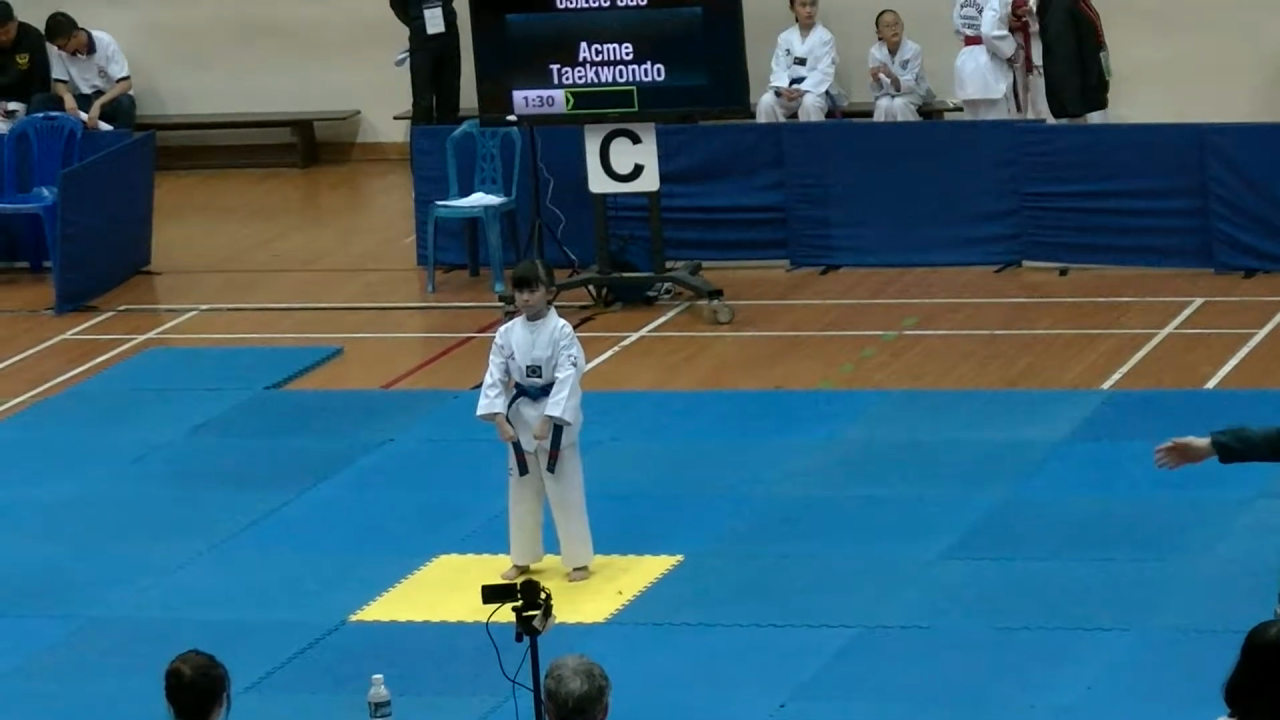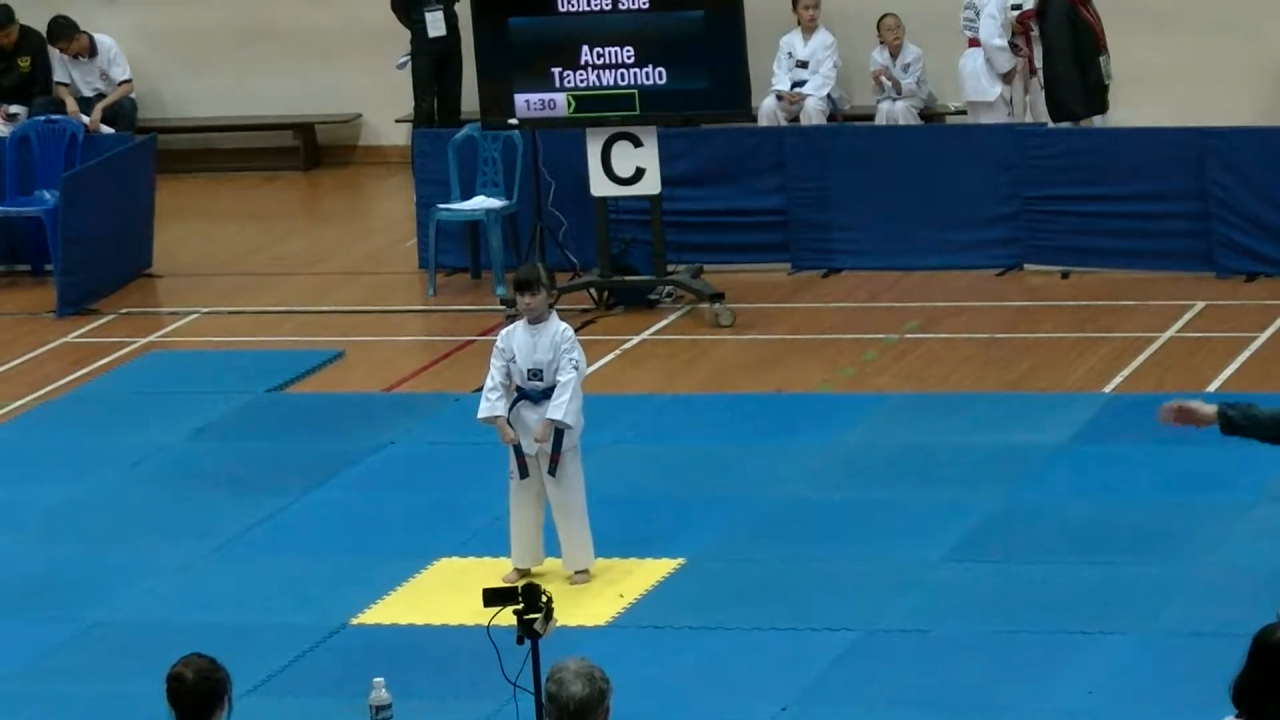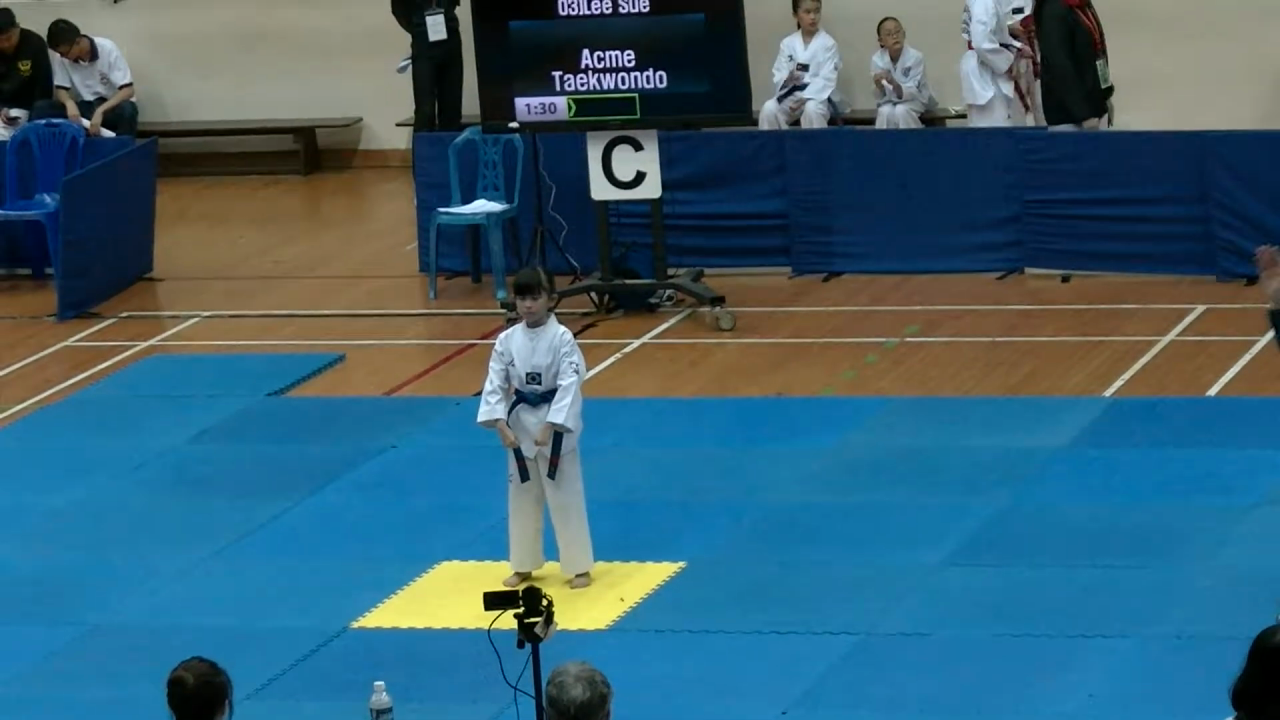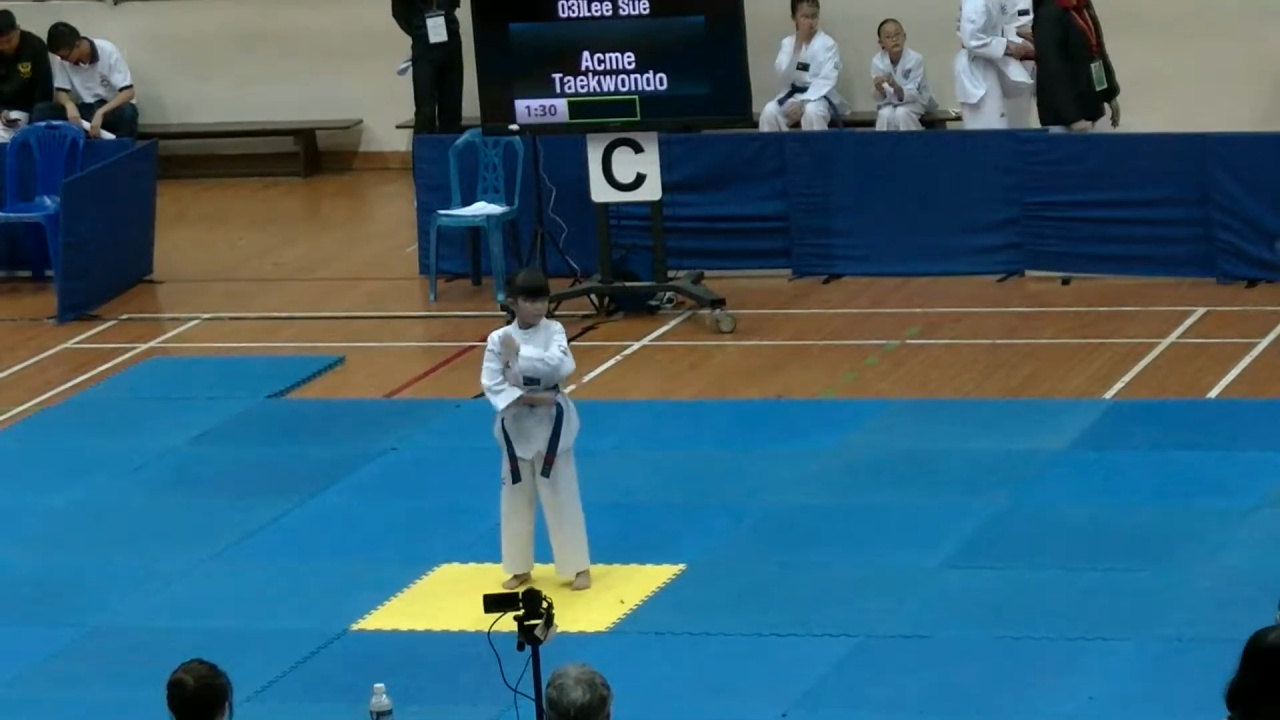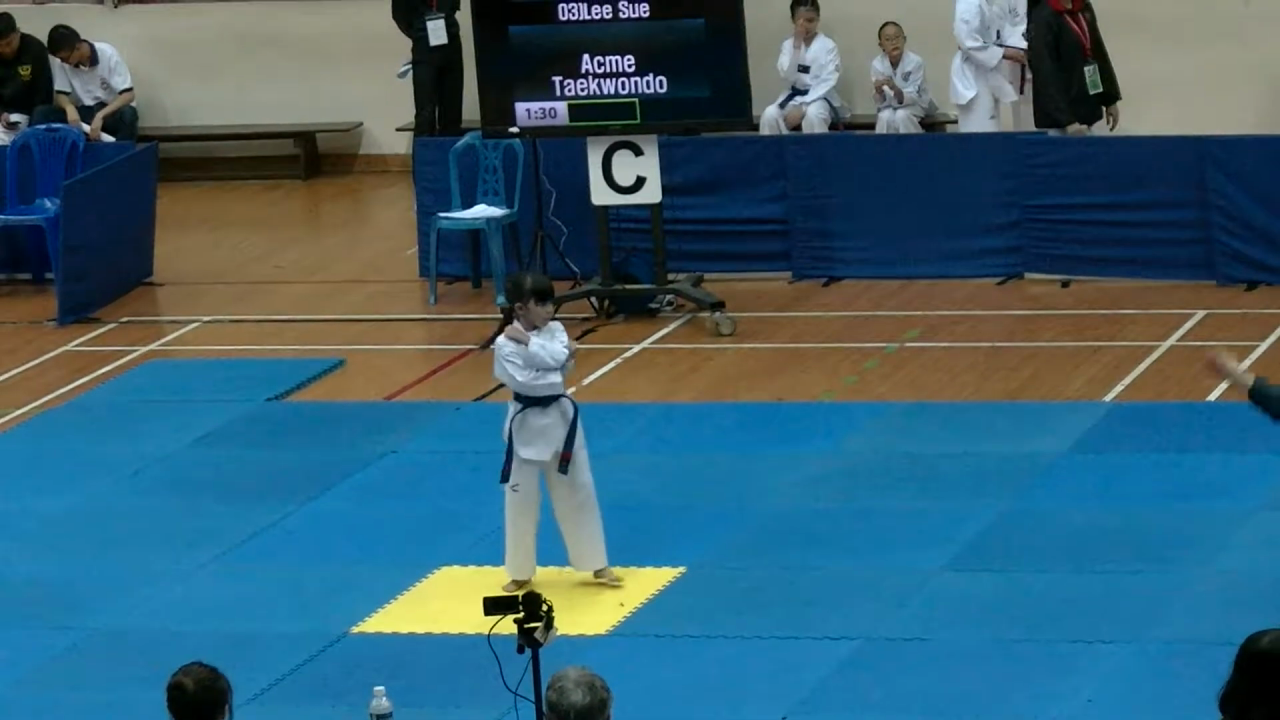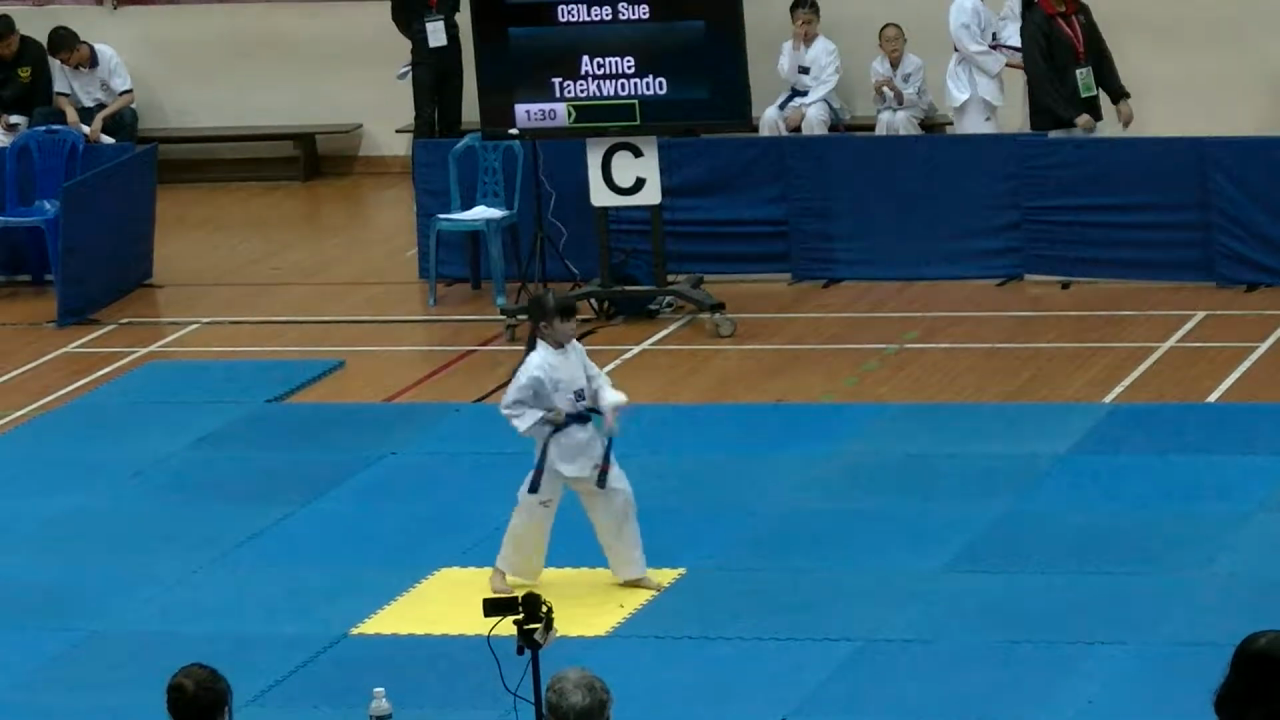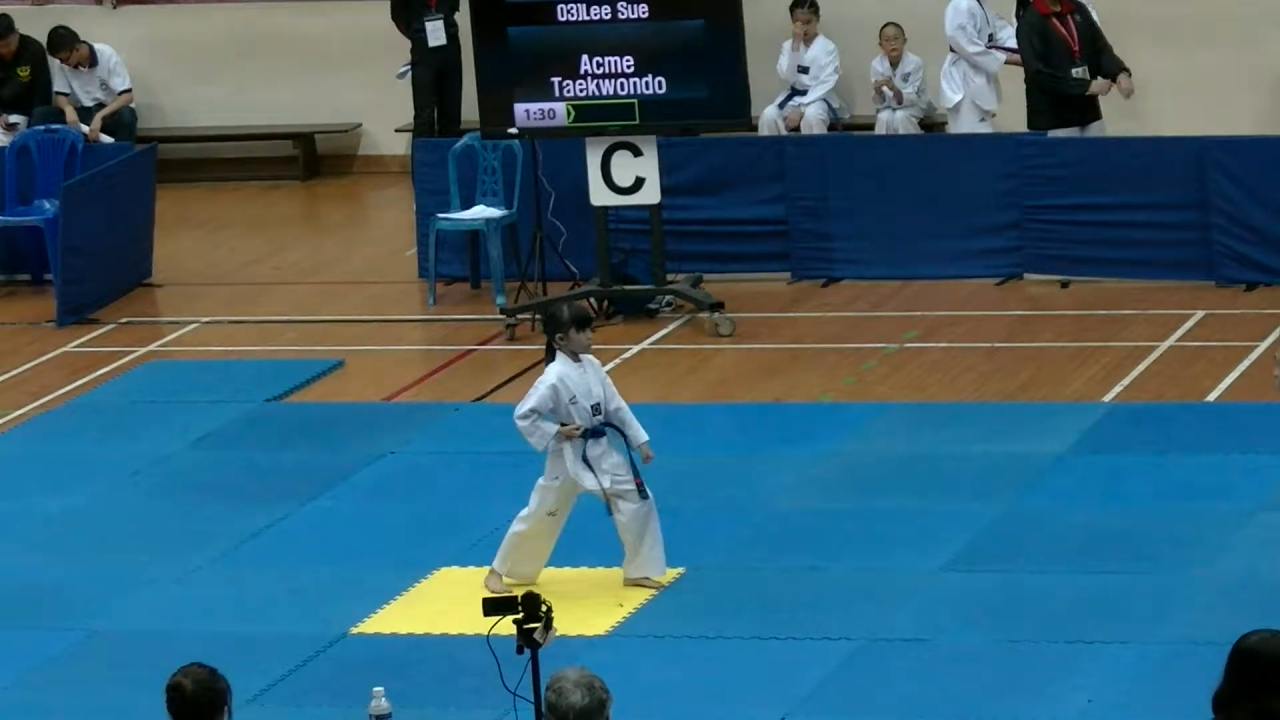
dt=0.2s
person 1, frame 1
left shoulder: (561, 330)
right shoulder: (507, 333)
left elbow: (567, 377)
right elbow: (495, 377)
left wrist: (548, 420)
right wrist: (500, 419)
left hip: (555, 417)
right hip: (519, 417)
left knee: (565, 491)
right knee: (522, 491)
left ankle: (578, 560)
right ankle: (522, 559)
person 1, frame 2
left shoulder: (563, 334)
right shoulder: (508, 336)
left elbow: (569, 381)
right elbow: (496, 381)
left wrist: (549, 423)
right wrist: (501, 422)
left hip: (556, 421)
right hip: (521, 420)
left knee: (566, 493)
right knee: (522, 494)
left ankle: (579, 563)
right ankle: (523, 562)
person 1, frame 3
left shoulder: (562, 337)
right shoulder: (507, 340)
left elbow: (570, 384)
right elbow: (495, 384)
left wrist: (550, 426)
right wrist: (501, 425)
left hip: (555, 424)
right hip: (520, 423)
left knee: (566, 496)
right knee: (522, 496)
left ankle: (580, 566)
right ankle: (524, 565)
person 1, frame 4
left shoulder: (554, 331)
right shoulder: (499, 339)
left elbow: (558, 365)
right elbow: (493, 384)
left wrist: (520, 352)
right wrist: (525, 398)
left hip: (552, 423)
right hip: (516, 424)
left knee: (561, 496)
right knee: (515, 498)
left ankle: (578, 567)
right ankle: (519, 569)
person 1, frame 5
left shoulder: (554, 330)
right shoulder: (506, 342)
left elbow: (560, 356)
right elbow: (525, 380)
left wrist: (527, 340)
right wrist: (562, 373)
left hip: (561, 420)
right hip: (527, 426)
left knee: (578, 493)
right knee: (520, 501)
left ankle: (597, 565)
right ankle: (520, 573)
person 1, frame 6
left shoulder: (574, 351)
right shoulder: (535, 366)
left elbow: (598, 383)
right elbow: (510, 405)
left wrist: (610, 408)
right wrist: (545, 418)
left hip: (588, 438)
right hip: (556, 446)
left knee: (617, 498)
right knee: (533, 510)
left ankle: (631, 571)
right ankle: (503, 570)
person 1, frame 7
left shoulder: (592, 365)
right shoulder: (555, 377)
left elbow: (616, 405)
right elbow: (523, 415)
left wrist: (640, 441)
right wrist: (555, 433)
left hip: (603, 451)
right hip: (570, 457)
left knee: (640, 503)
right knee: (540, 517)
left ankle: (637, 571)
right ankle: (498, 570)
